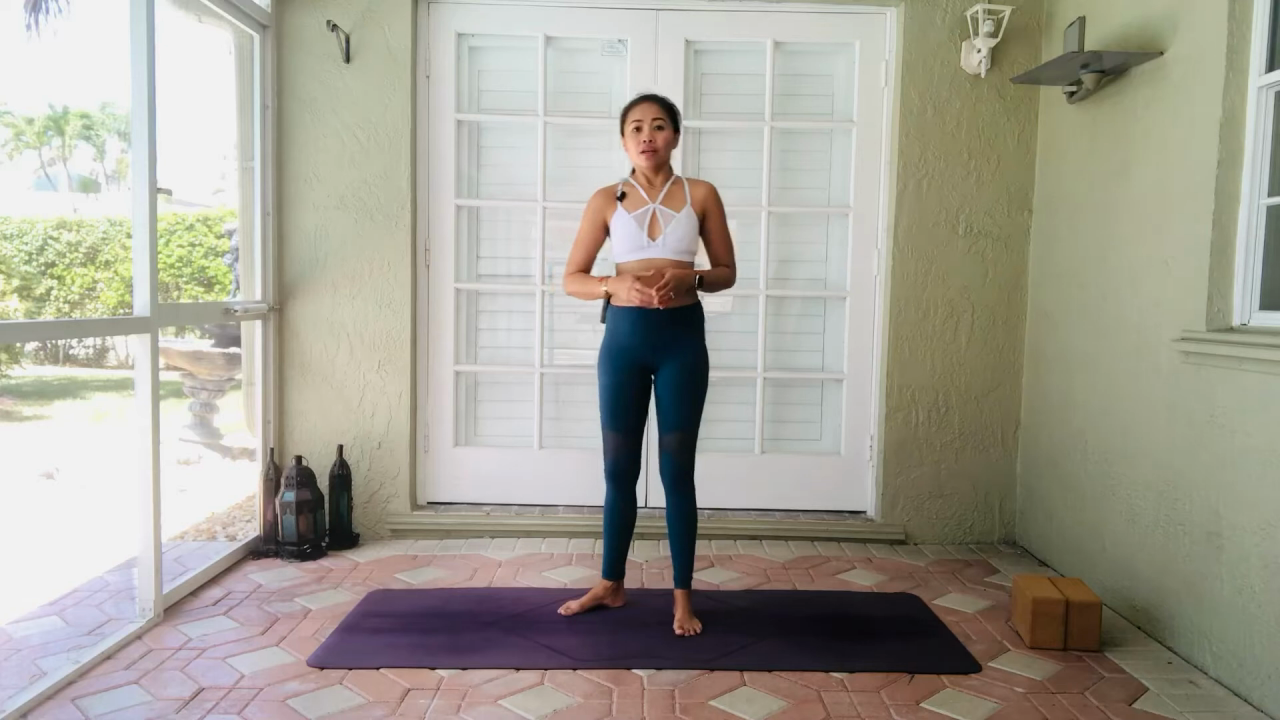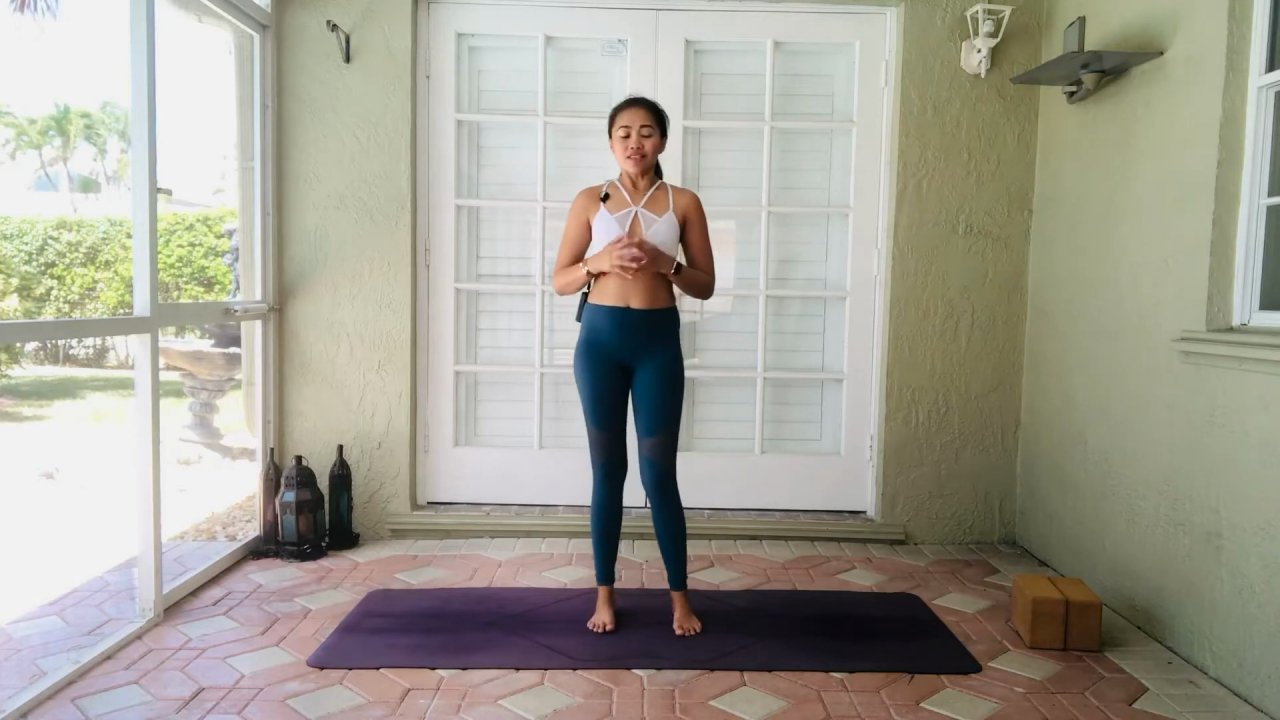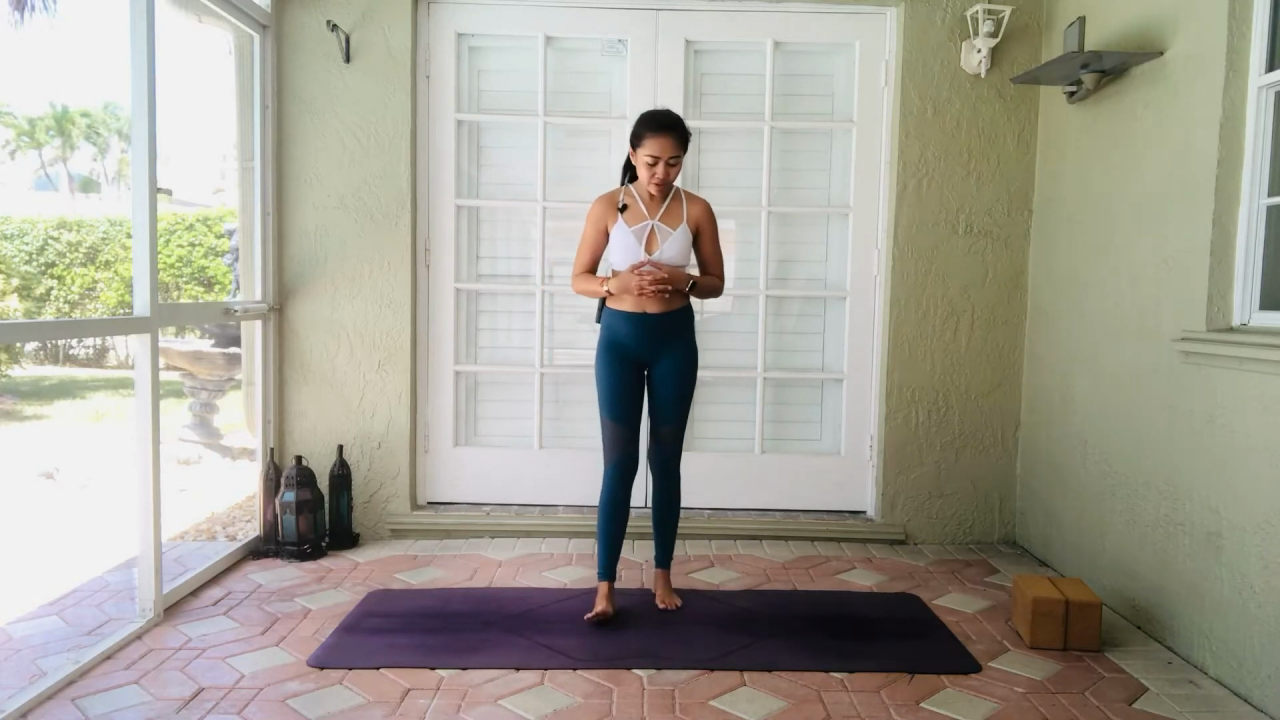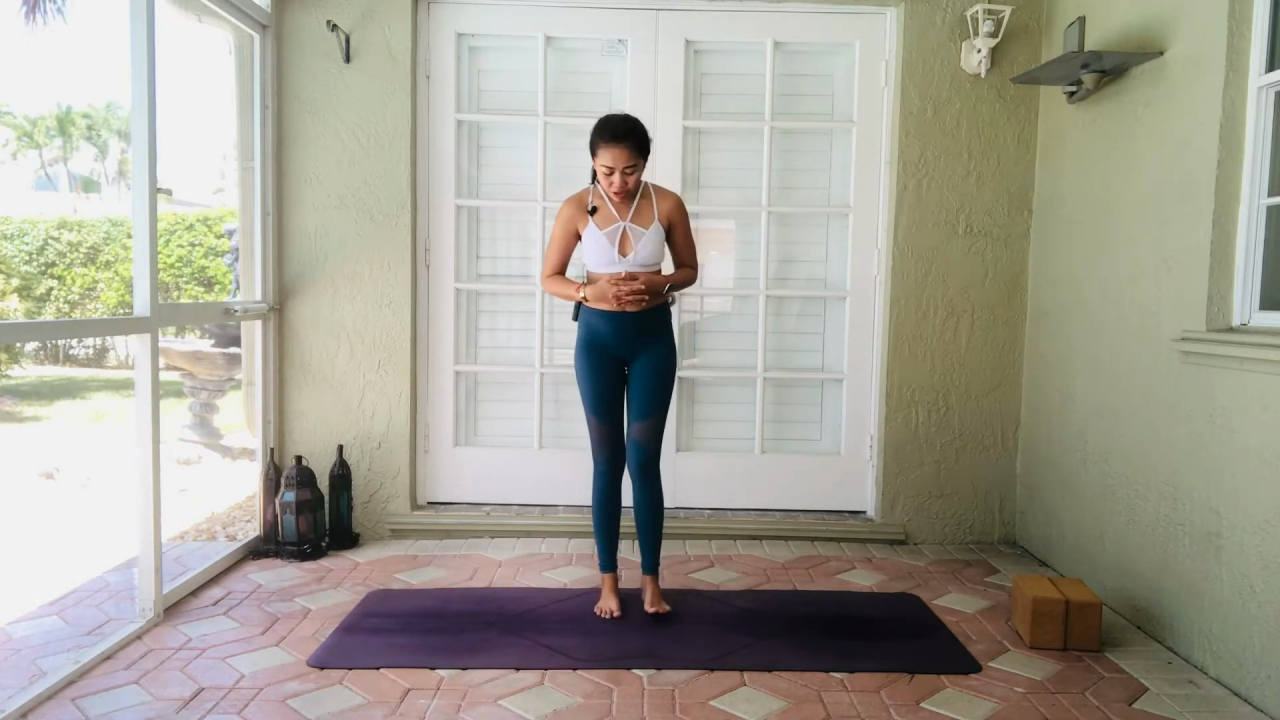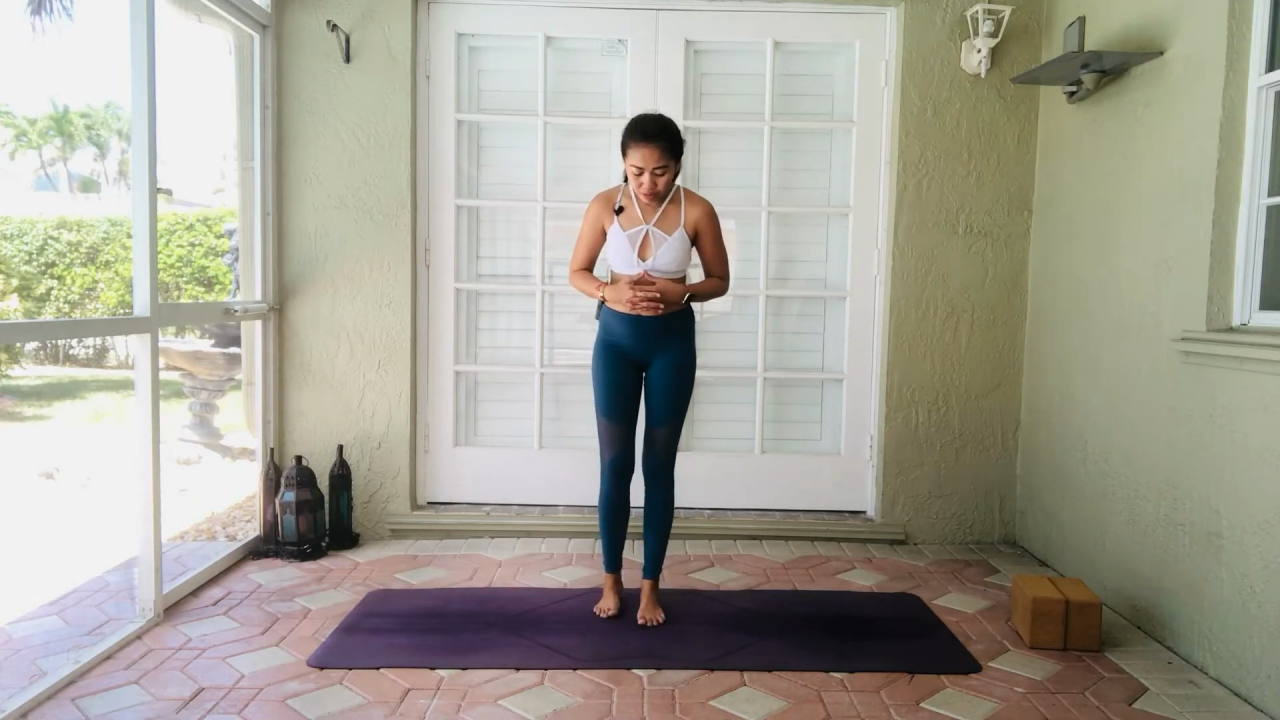
dt=1s
person 1, frame 1
left shoulder: (701, 195)
right shoulder: (606, 200)
left elbow: (727, 273)
right elbow: (572, 278)
left wrist: (688, 278)
right wrist: (615, 286)
left hip: (682, 338)
right hip: (624, 336)
left knee: (676, 471)
right knee: (619, 469)
left ankle: (682, 595)
right ankle: (610, 585)
person 1, frame 2
left shoulder: (683, 202)
right shoulder: (589, 201)
left elbow: (706, 286)
right elbow: (560, 282)
left wrist: (667, 265)
right wrist: (597, 262)
left hip: (658, 339)
right hip: (600, 337)
left knee: (659, 473)
right knee: (607, 470)
left ankle: (679, 595)
right ankle: (604, 593)
person 1, frame 3
left shoulder: (696, 210)
right shoulder: (607, 207)
left elbow: (716, 283)
right elbow: (579, 278)
left wrist: (683, 281)
right wrist: (617, 284)
left hip: (674, 340)
right hip: (620, 338)
left knee: (666, 462)
right knee: (619, 464)
left ankle: (662, 575)
right ankle: (605, 587)
person 1, frame 4
left shoulder: (667, 204)
right shoulder: (577, 208)
left elbow: (690, 269)
right elbow: (550, 278)
left wrist: (660, 284)
right wrist: (591, 291)
left hip: (652, 336)
right hip: (598, 337)
left knee: (644, 459)
right knee: (607, 460)
left ankle: (650, 579)
right ankle: (608, 581)
person 1, frame 5
left shoulder: (697, 211)
right shoulder: (605, 205)
left elbow: (720, 280)
right elbow: (577, 271)
left wrist: (681, 292)
right wrist: (610, 291)
left hip: (671, 341)
right hip: (616, 338)
left knee: (658, 465)
right knee: (615, 463)
left ankle: (650, 586)
right ankle: (611, 579)
